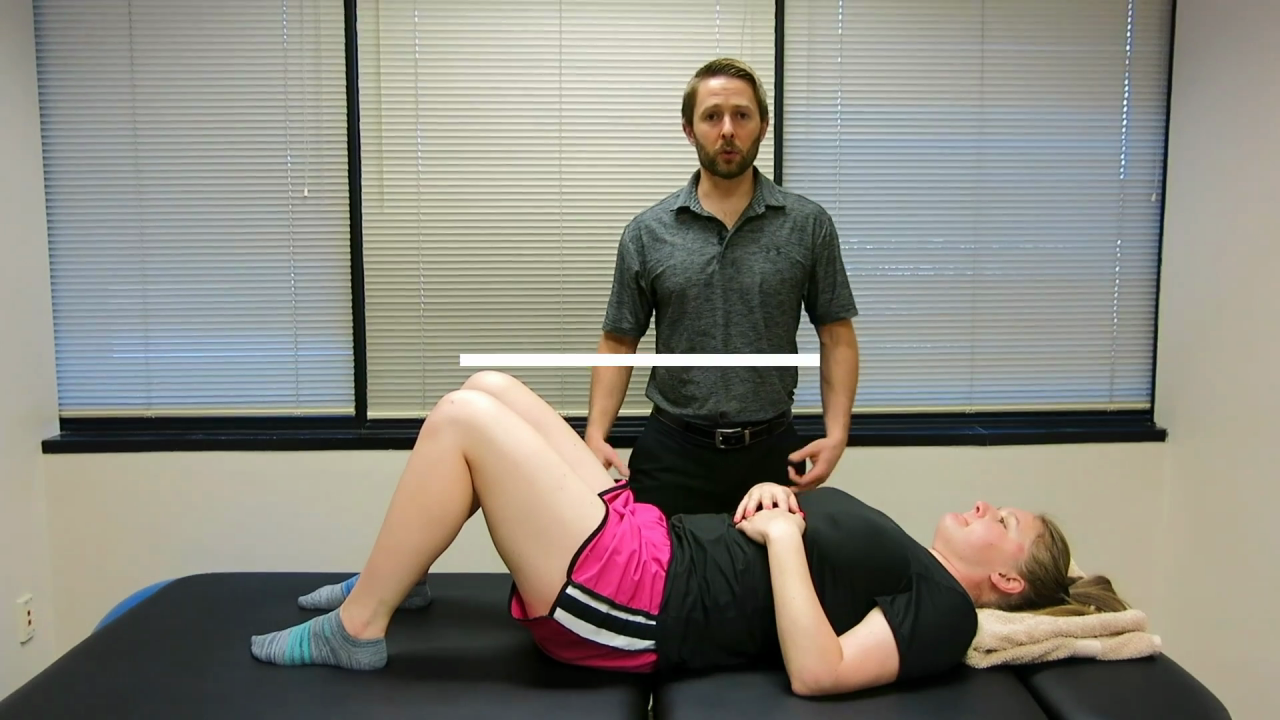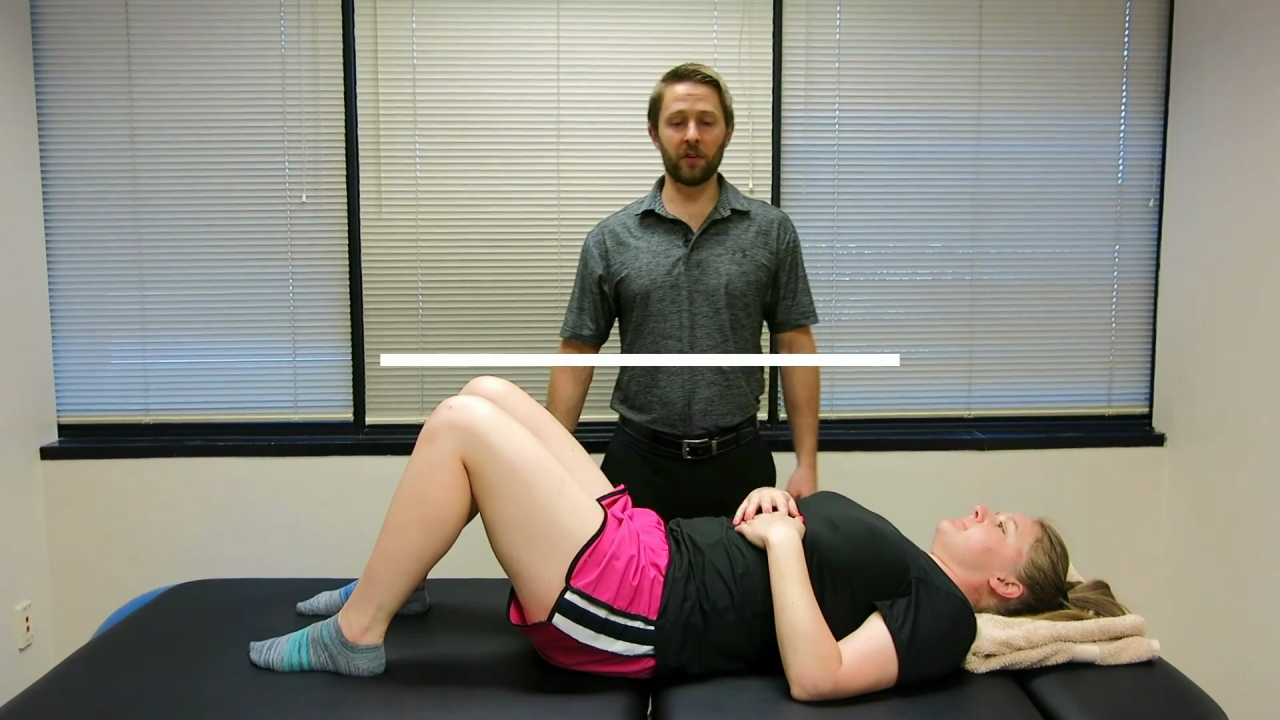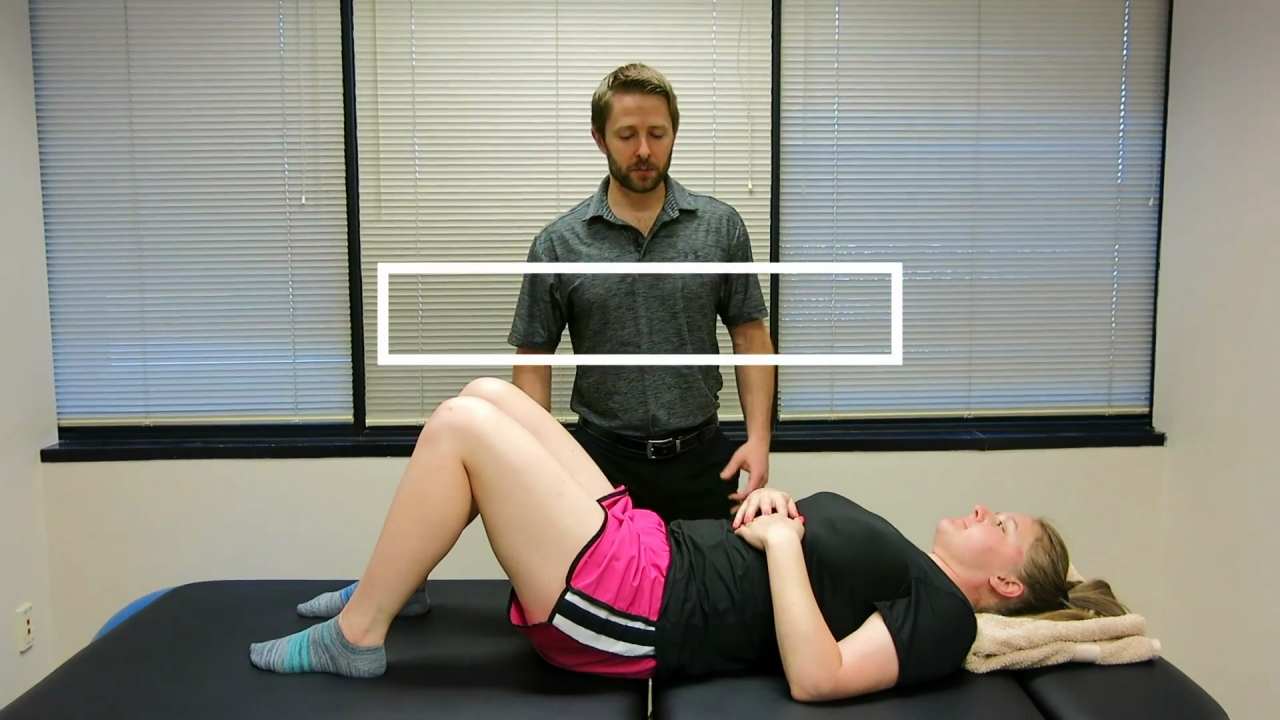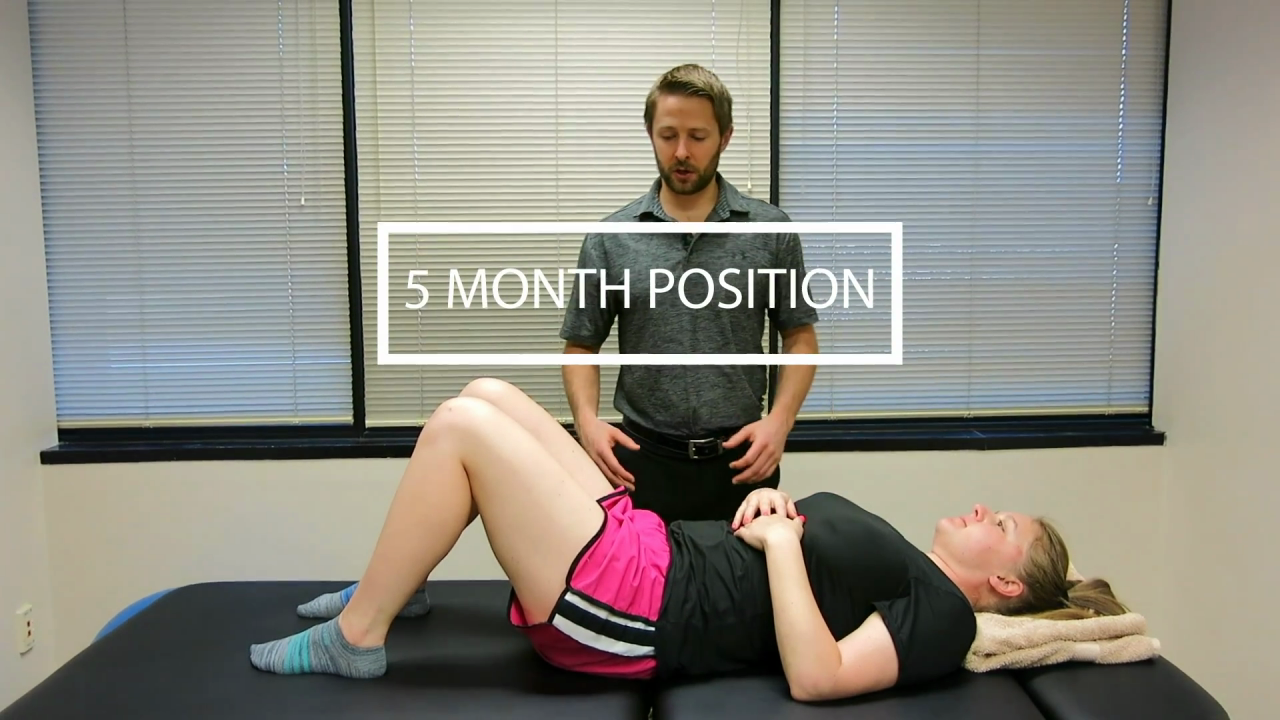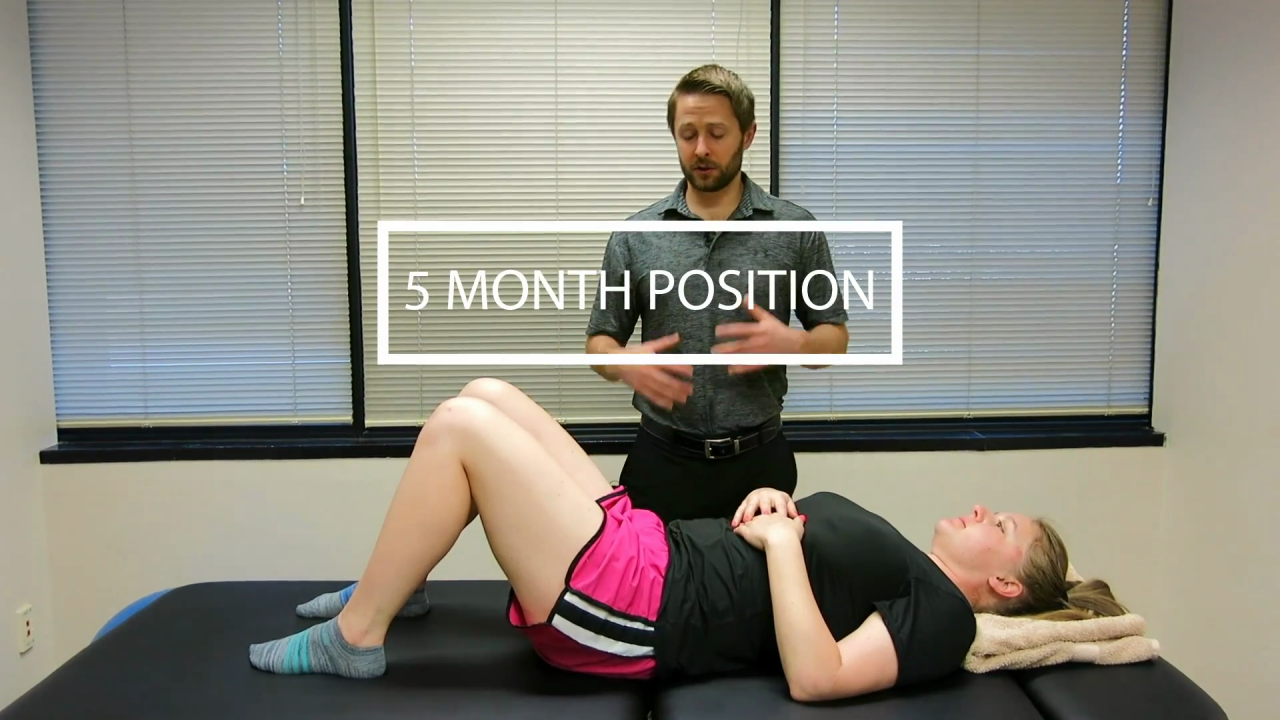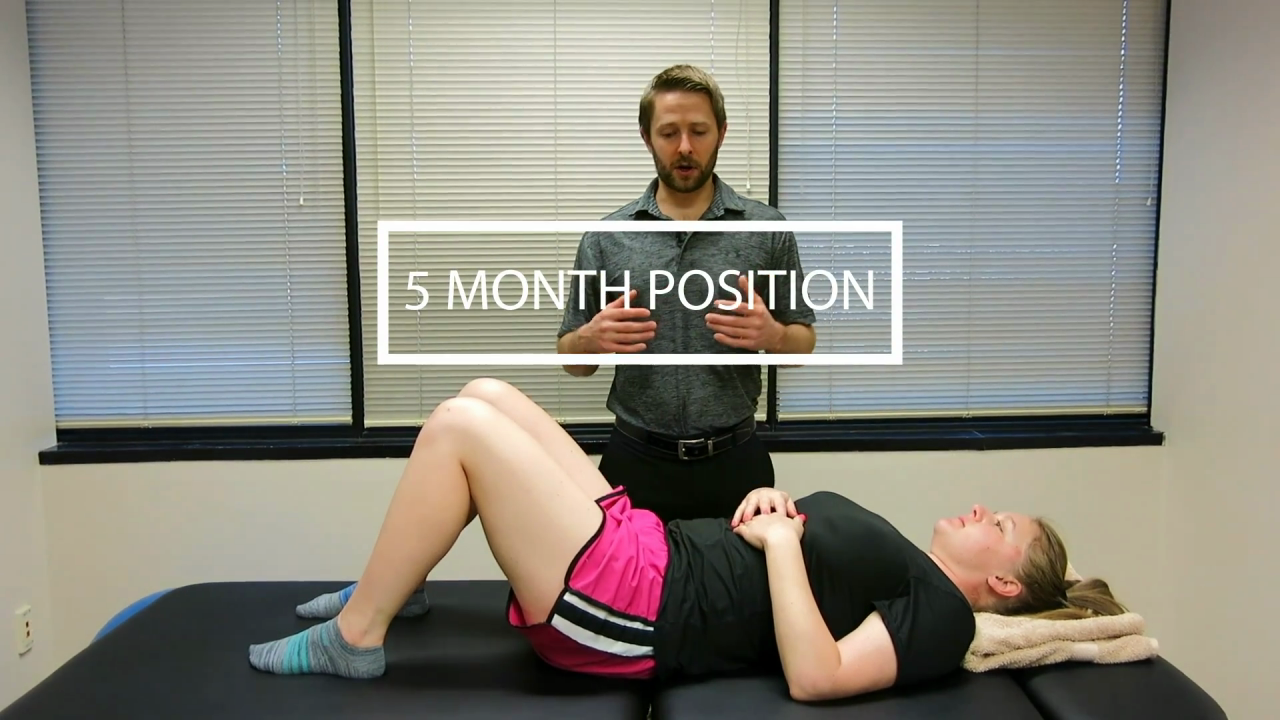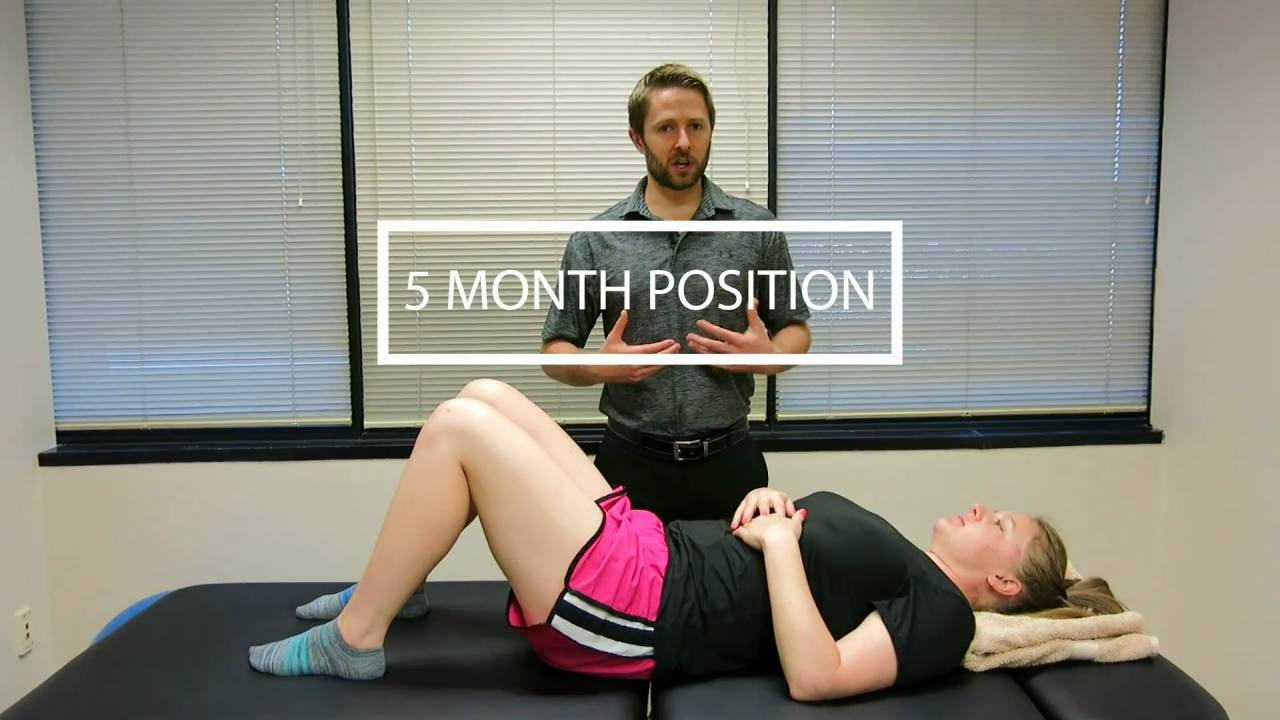
dt=0.5s
person 1, frame 1
left shoulder: (942, 611)
right shoulder: (909, 565)
left elbow: (816, 673)
left wrist: (783, 536)
right wrist: (773, 497)
left hip: (637, 605)
right hip: (652, 540)
left knee: (462, 418)
right knee: (488, 388)
left ankle: (357, 627)
right ankle: (397, 576)
person 1, frame 2
left shoulder: (942, 617)
right shoulder: (905, 571)
left elbow: (815, 677)
left wrist: (783, 540)
right wrist: (774, 500)
left hip: (634, 609)
right hip: (651, 545)
left knee: (460, 424)
right knee: (486, 396)
left ankle: (355, 636)
right ankle: (396, 582)
person 1, frame 3
left shoulder: (941, 617)
right shoulder: (907, 573)
left elbow: (816, 677)
left wrist: (781, 542)
right wrist: (771, 502)
left hip: (633, 611)
right hip: (649, 546)
left knee: (460, 427)
right knee: (487, 396)
left ankle: (357, 635)
right ankle: (398, 581)
person 1, frame 4
left shoulder: (942, 618)
right shoulder: (904, 571)
left elbow: (816, 677)
left wrist: (781, 542)
right wrist: (771, 503)
left hip: (634, 611)
right hip: (649, 549)
left knee: (461, 427)
right knee: (486, 398)
left ankle: (356, 637)
right ankle: (397, 585)
person 1, frame 5
left shoulder: (941, 617)
right shoulder: (907, 572)
left elbow: (814, 677)
left wrist: (782, 542)
right wrist: (774, 502)
left hip: (634, 612)
right hip: (649, 545)
left knee: (460, 426)
right knee: (487, 395)
left ankle: (356, 636)
right ankle: (399, 583)
person 1, frame 6
left shoulder: (940, 617)
right shoulder: (904, 571)
left elbow: (815, 677)
left wrist: (781, 543)
right wrist: (771, 502)
left hip: (633, 612)
right hip: (649, 548)
left knee: (459, 427)
right knee: (485, 397)
left ankle: (356, 637)
right ankle: (396, 583)
person 1, frame 7
left shoulder: (940, 615)
right shoulder: (904, 569)
left elbow: (813, 676)
left wrist: (778, 541)
right wrist: (770, 502)
left hip: (632, 611)
right hip: (648, 547)
left knee: (458, 428)
right knee: (484, 397)
left ankle: (355, 638)
right ankle: (393, 584)
person 2, frame 1
left shoulder: (808, 225)
right shoulder: (646, 233)
left elbow: (836, 336)
right elbow: (618, 343)
left wrist: (836, 432)
right wrist: (595, 436)
left hip: (769, 453)
right hip: (672, 451)
person 2, frame 2
left shoulder: (771, 232)
right shoulder: (611, 239)
left elbow: (795, 349)
right elbow: (578, 354)
left wrist: (806, 464)
left hip: (738, 461)
right hip: (640, 461)
person 2, frame 3
left shoulder: (721, 226)
right shoulder: (559, 243)
left elbow: (750, 334)
right elbow: (533, 359)
left wrist: (759, 437)
left hip: (702, 460)
right hip: (604, 462)
person 2, frame 4
left shoulder: (771, 231)
right shoulder: (610, 240)
left elbow: (799, 337)
right elbow: (581, 345)
left wrist: (780, 419)
right wrist: (586, 419)
left hip: (741, 462)
right hip: (645, 462)
person 2, frame 5
left shoulder: (795, 230)
right shoulder: (634, 237)
left elbow: (834, 334)
right elbow: (600, 340)
left wrist: (795, 343)
right wrist: (623, 364)
left hip: (758, 462)
right hip: (663, 461)
person 2, frame 6
left shoulder: (766, 229)
right shoulder: (607, 238)
left elbow: (802, 340)
right elbow: (571, 357)
left wrist: (772, 335)
right wrist: (592, 338)
left hip: (734, 460)
right hip: (638, 462)
person 2, frame 7
left shoulder: (756, 229)
right shoulder: (595, 240)
left elbow: (795, 330)
right elbow: (555, 353)
left wrist: (769, 356)
right wrist: (599, 367)
left hip: (729, 462)
right hip: (633, 464)
